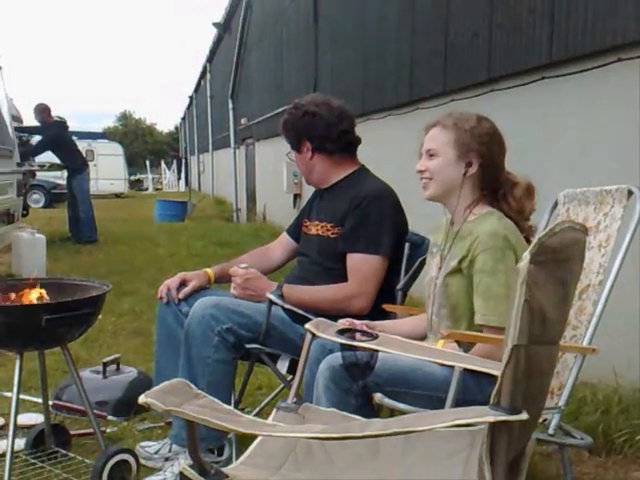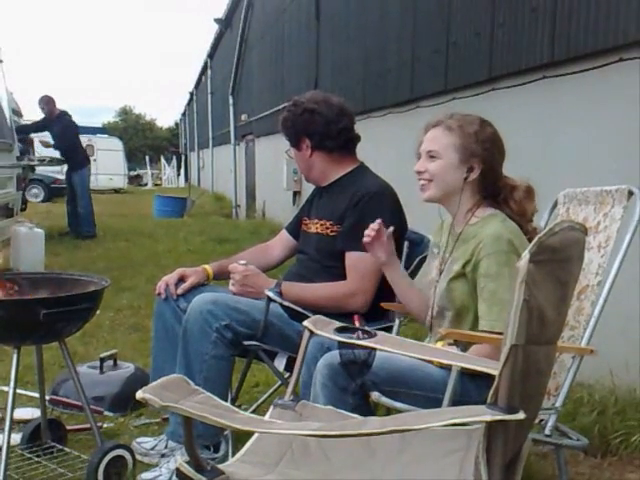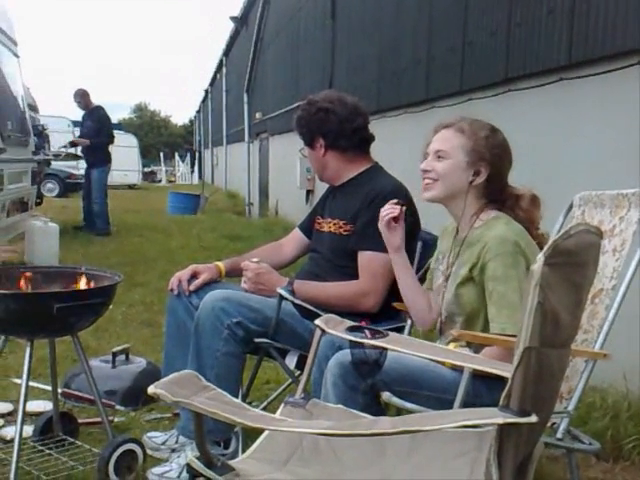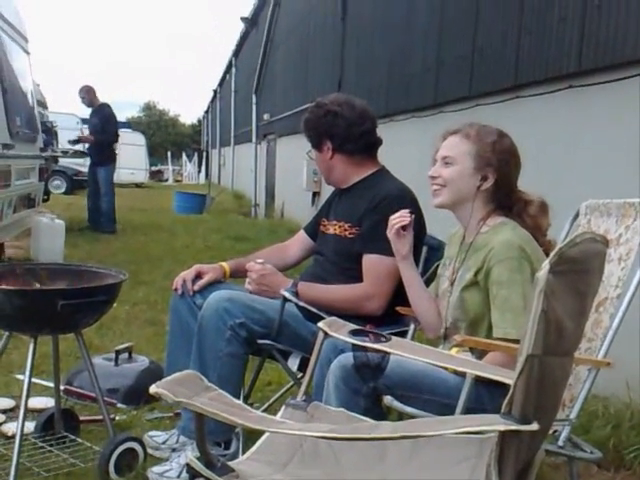
dt=0.7s
person 1, frame 1
left shoulder: (372, 199)
right shoulder: (322, 196)
left elbow: (358, 298)
right elbow: (274, 252)
left wrist: (273, 291)
right wrist: (209, 274)
right hip: (293, 310)
left knee: (211, 315)
right knee: (177, 300)
left ankle: (202, 448)
right ankle: (182, 428)
person 1, frame 2
left shoulder: (371, 196)
right shoulder: (323, 194)
left elbow: (357, 296)
right elbow: (274, 248)
left wrist: (272, 289)
right wrist: (207, 270)
right hip: (292, 306)
left knee: (209, 311)
right knee: (175, 297)
left ankle: (199, 445)
right ankle: (178, 424)
person 1, frame 3
left shoulder: (383, 195)
right shoulder: (336, 193)
left elbow: (369, 296)
right elbow: (286, 247)
left wrist: (284, 287)
right wrist: (220, 267)
right hip: (304, 305)
left knee: (221, 308)
right knee: (190, 293)
left ankle: (210, 441)
right ankle: (189, 422)
person 1, frame 4
left shoulder: (390, 199)
right shoulder: (342, 195)
left elbow: (373, 299)
right elbow: (291, 249)
left wrist: (288, 289)
right wrist: (225, 268)
right hip: (309, 307)
left knee: (224, 309)
right knee: (193, 292)
left ankle: (210, 442)
right ankle: (188, 421)
person 2, frame 1
left shoulder: (491, 235)
right shoulder: (449, 229)
left elbow: (495, 349)
left wrist: (413, 356)
right wrist: (374, 327)
left hip: (480, 379)
right hip: (446, 362)
left knee: (339, 369)
person 2, frame 2
left shoulder: (495, 238)
right shoulder: (448, 229)
left elbow: (495, 352)
right elbow: (428, 311)
left wrist: (415, 356)
right wrist: (387, 261)
left hip: (480, 380)
right hip: (442, 361)
left knee: (337, 367)
right knee: (323, 345)
person 2, frame 3
left shoulder: (501, 239)
right shoulder: (452, 233)
left elbow: (506, 353)
right elbow: (426, 318)
left wrist: (430, 361)
right wrist: (396, 249)
left hip: (492, 383)
right hip: (455, 363)
left knee: (348, 366)
person 2, frame 4
left shoulder: (506, 245)
right shoulder: (459, 239)
left elbow: (509, 359)
right elbow: (435, 327)
left wrist: (436, 372)
right wrist: (403, 258)
left hip: (494, 389)
right hip: (458, 369)
left knee: (350, 368)
right knee: (338, 348)
person 3, frame 1
left shoulder: (54, 132)
right shoulder: (52, 126)
left elbow: (34, 150)
right elbow: (35, 130)
left hip: (79, 169)
right hip: (73, 169)
left knee: (83, 204)
right knee: (72, 203)
left ankle: (90, 236)
right ankle: (76, 234)
person 3, frame 2
left shoulder: (67, 122)
right shoulder: (49, 121)
left elbow: (73, 145)
right elbow: (31, 128)
left wrist: (52, 145)
left hip: (80, 165)
right hip: (71, 165)
left knee: (82, 200)
right knee: (71, 199)
left ankle: (89, 231)
right ankle: (75, 229)
person 3, frame 3
left shoulder: (101, 116)
right shoulder: (85, 116)
left elbow: (109, 139)
left wrist: (88, 143)
right wrist: (71, 144)
left hip: (101, 163)
right hip: (90, 162)
left knee: (98, 197)
right knee: (87, 195)
left ankle: (103, 228)
right ankle: (89, 224)
person 3, frame 4
left shoulder: (107, 113)
right shoulder: (93, 113)
left elbow: (113, 138)
left wrist: (92, 139)
right wrist: (81, 139)
left hip: (105, 161)
right hip: (95, 160)
left knee: (106, 194)
right knee: (92, 194)
left ankle: (108, 226)
right ankle: (94, 224)
